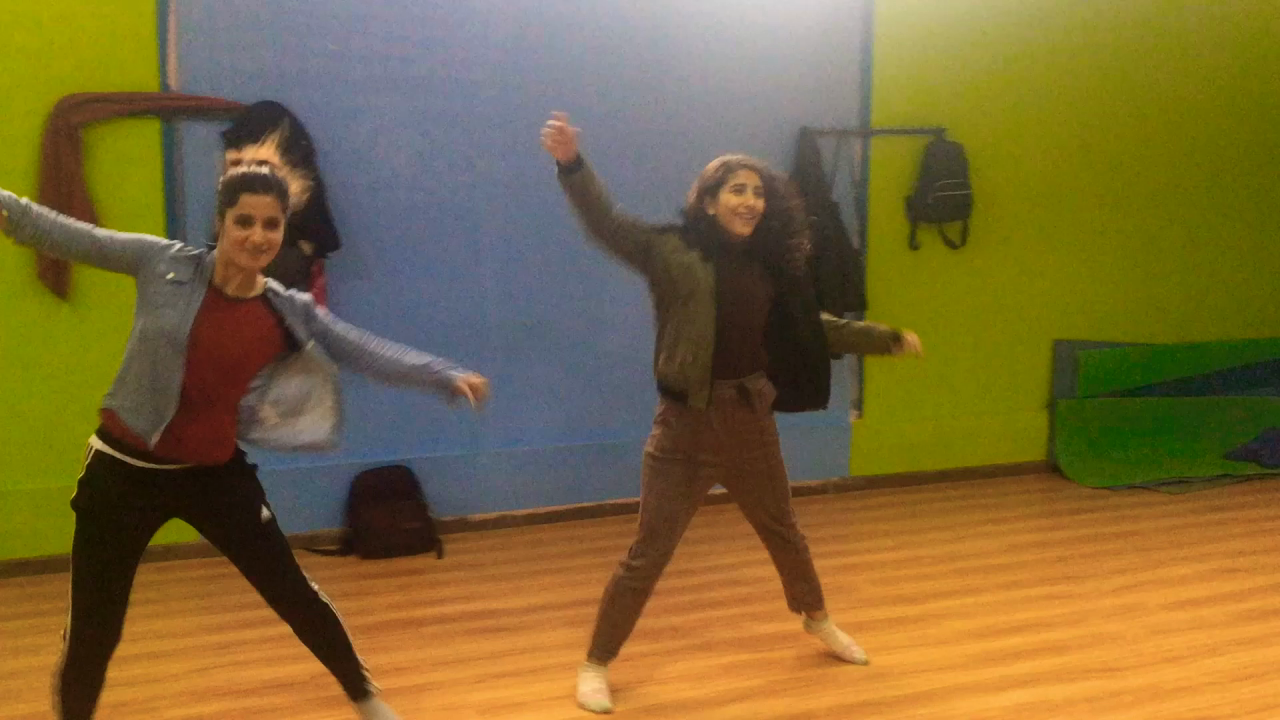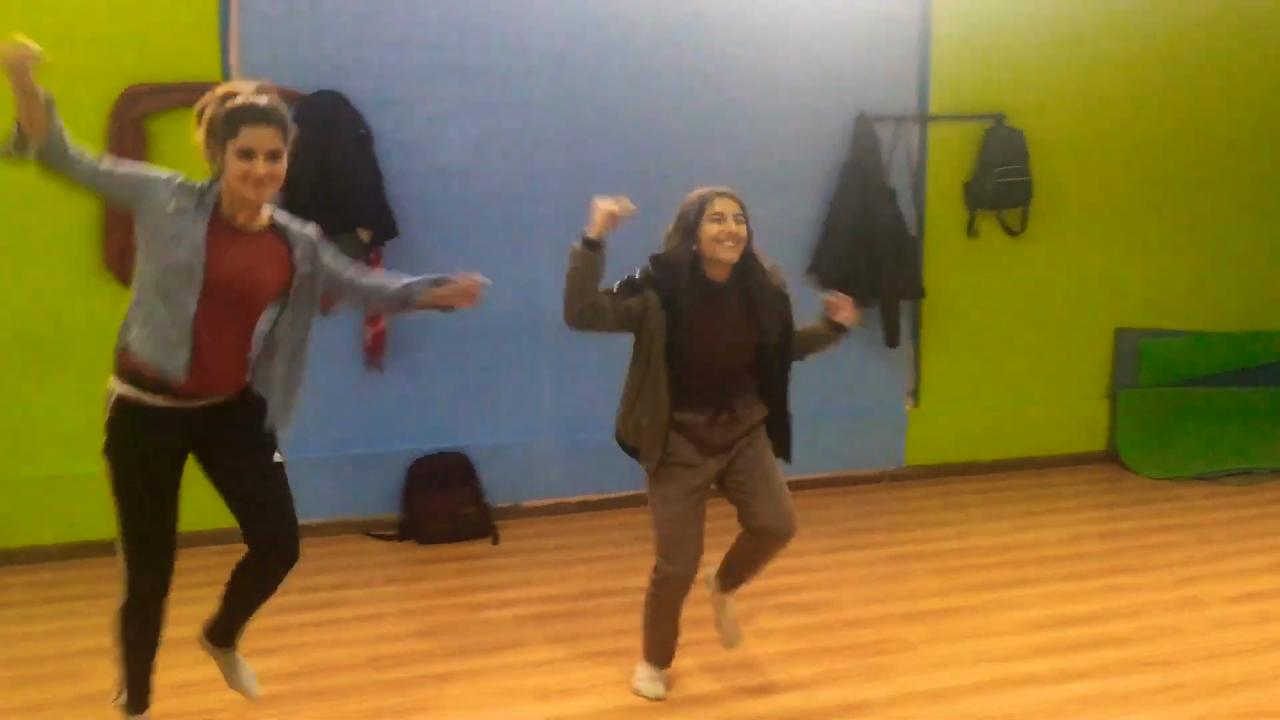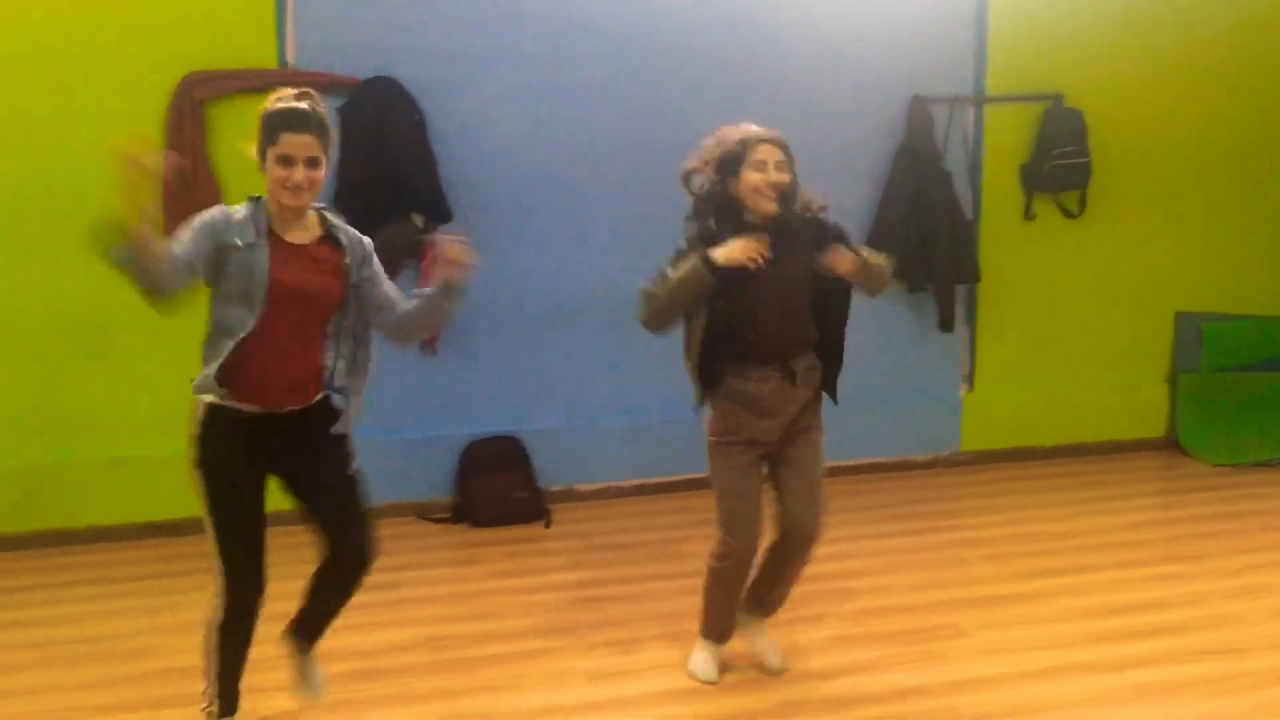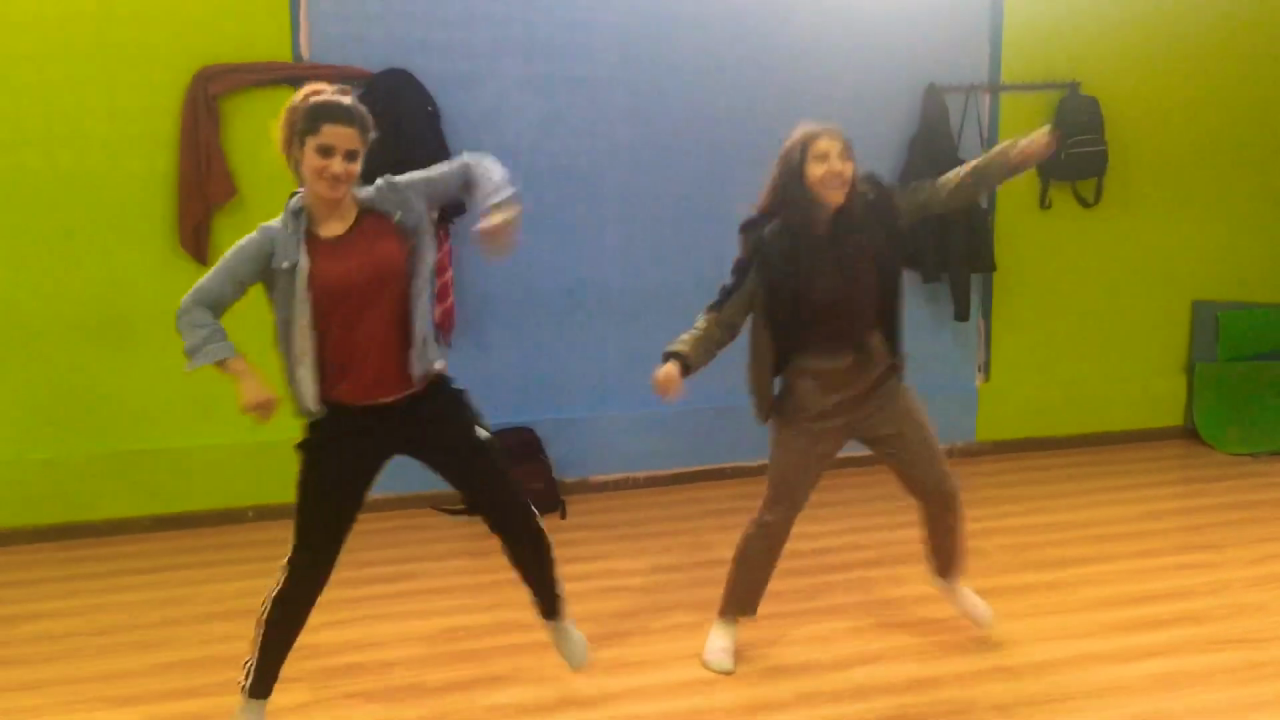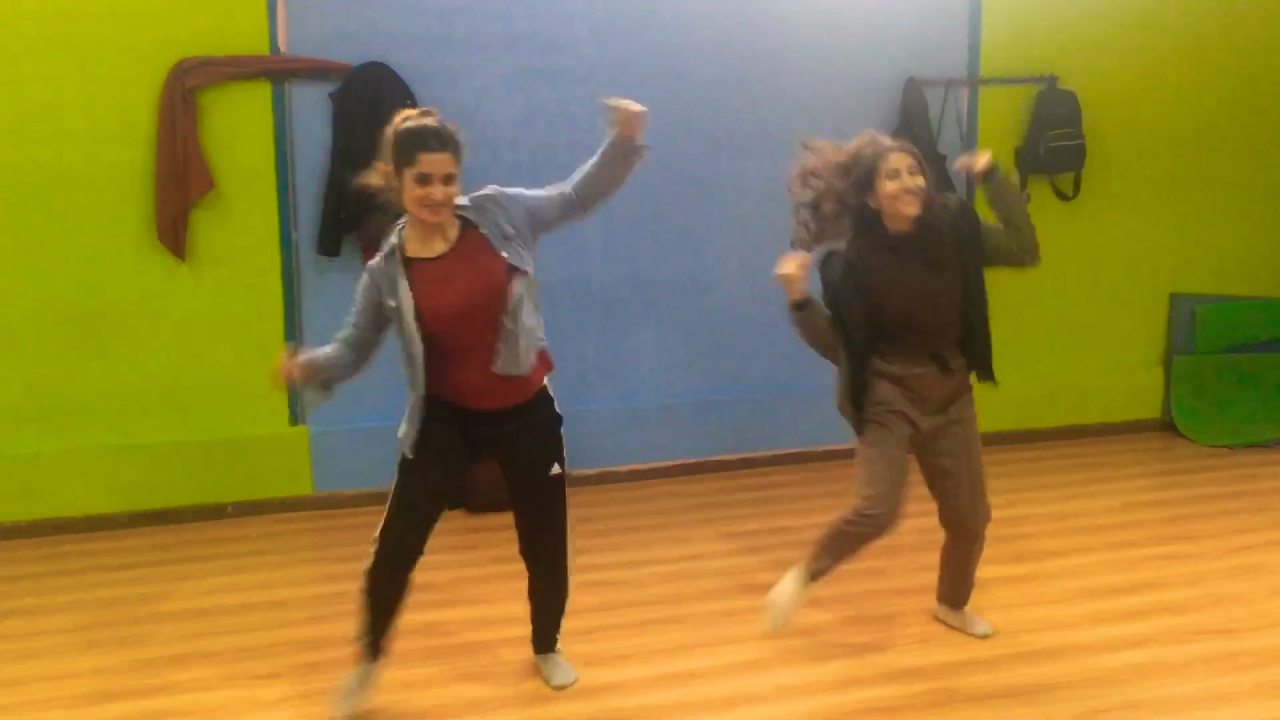
dt=0.3s
person 1, frame 1
left shoulder: (291, 312)
right shoulder: (166, 268)
left elbow: (365, 352)
right elbow: (63, 238)
left wrist: (449, 377)
left hip: (216, 471)
right hip: (126, 470)
left knee: (294, 593)
right knee: (91, 635)
person 1, frame 2
left shoulder: (297, 243)
right shoulder: (167, 201)
left elbow: (364, 289)
right elbow: (62, 160)
left wrist: (434, 291)
left hip: (232, 409)
right hip: (147, 411)
left knee: (278, 544)
right knee: (148, 578)
left ankle: (222, 638)
person 1, frame 3
left shoulder: (351, 246)
right shoulder: (228, 229)
left elbow: (406, 326)
right elbow: (157, 278)
left wrist: (447, 281)
right wrist: (133, 215)
left hip: (309, 416)
right hip: (236, 423)
left knee: (353, 549)
right knee: (243, 587)
left ankle: (302, 639)
person 1, frame 4
left shoulder: (395, 204)
right shoulder: (275, 241)
left elbow: (475, 167)
right elbow: (195, 311)
left wrist: (498, 209)
right wrist: (241, 373)
left hip: (424, 397)
right hip: (343, 420)
left knee: (511, 509)
right knee: (308, 568)
left ankle: (555, 616)
person 1, frame 5
left shoulder: (497, 214)
right shoulder: (386, 271)
left elbow: (582, 197)
right elbow: (352, 351)
left wrist: (624, 141)
right wrist: (306, 367)
left hip: (525, 410)
right hip: (447, 418)
left knee: (545, 545)
right knee: (395, 548)
left ankle: (546, 649)
right ankle: (368, 657)
person 2, frame 1
left shoulder: (775, 261)
right shoulder: (677, 251)
left elbow: (813, 329)
right elbow: (605, 227)
left wrist: (888, 338)
right wrist: (572, 162)
left hip: (751, 420)
right hip: (689, 422)
left knee: (783, 532)
right knee: (648, 556)
left ankle: (817, 621)
right ankle: (597, 664)
person 2, frame 2
left shoulder: (761, 290)
right shoulder: (660, 290)
left elbow: (782, 352)
right elbow: (580, 313)
left wrist: (833, 327)
right wrist: (593, 240)
left hip: (743, 432)
right hip: (679, 441)
left knee: (775, 526)
right knee: (676, 564)
left ankle: (724, 587)
right ankle: (653, 661)
person 2, frame 3
left shoulder: (806, 230)
right shoulder: (710, 241)
left elbow: (879, 276)
right elbow: (654, 316)
left wrist: (857, 265)
right wrist: (710, 262)
left hip: (800, 398)
right hip: (738, 405)
left knee: (804, 529)
right knee: (736, 542)
left ankle: (756, 618)
right ankle: (711, 640)
person 2, frame 4
left shoulder: (874, 208)
right shoulder: (773, 242)
left elbow: (953, 191)
right elbow: (722, 316)
left wrist: (1018, 153)
right wrist: (679, 359)
left hip: (877, 377)
right hip: (813, 391)
left knee: (939, 488)
right knee: (776, 516)
left ankle: (951, 579)
right ankle: (729, 623)
person 2, frame 5
left shoulder: (950, 229)
right shoulder: (850, 260)
left elbow: (1024, 253)
right elbow: (832, 345)
left wrist: (994, 178)
right wrist: (798, 298)
left hip: (948, 395)
right hip: (888, 395)
left knee: (969, 514)
right knee: (876, 512)
left ankle: (953, 603)
right ankle: (803, 576)
